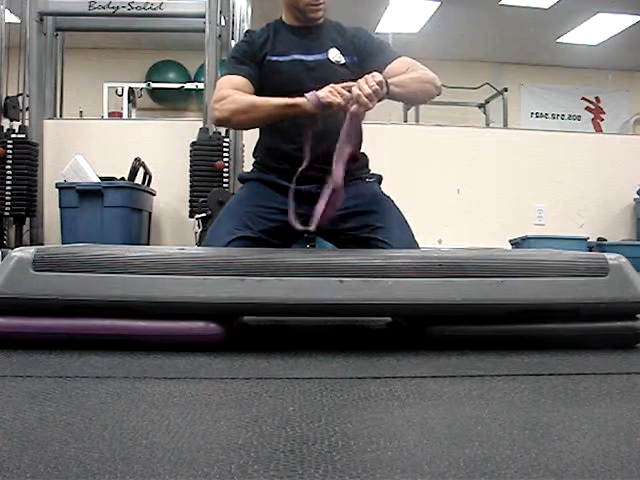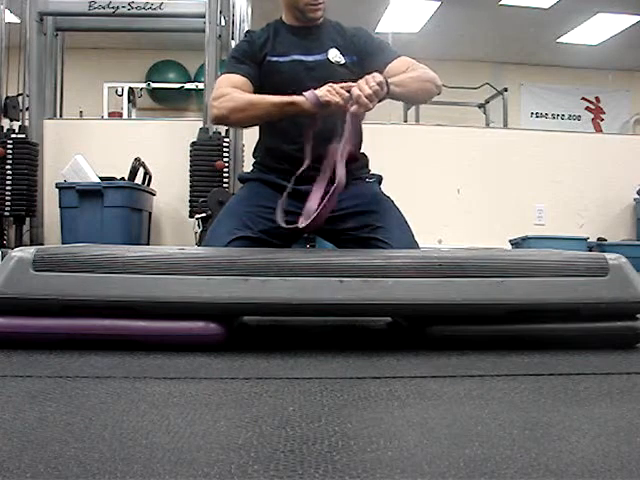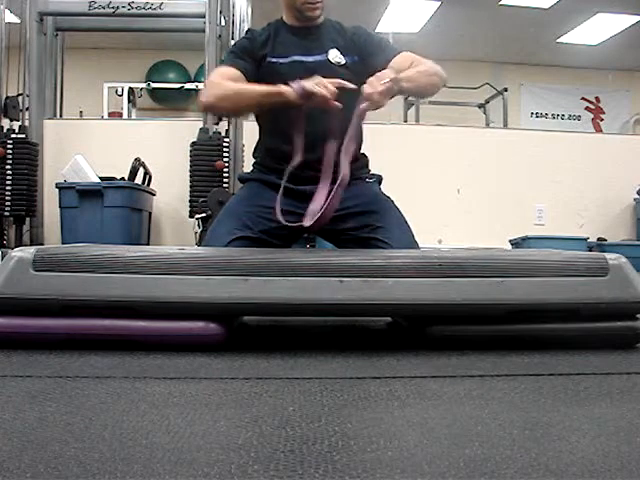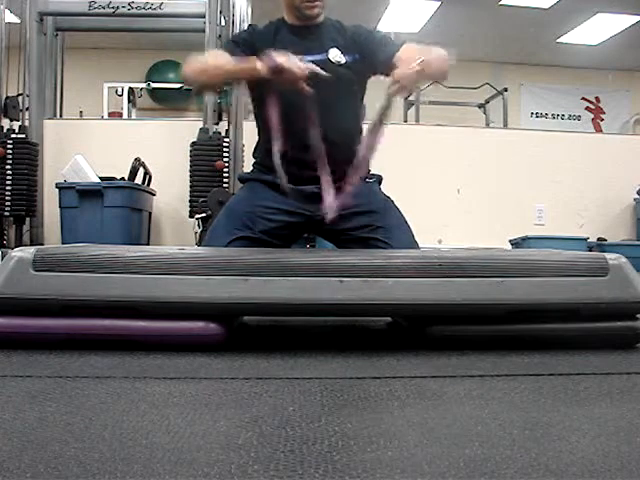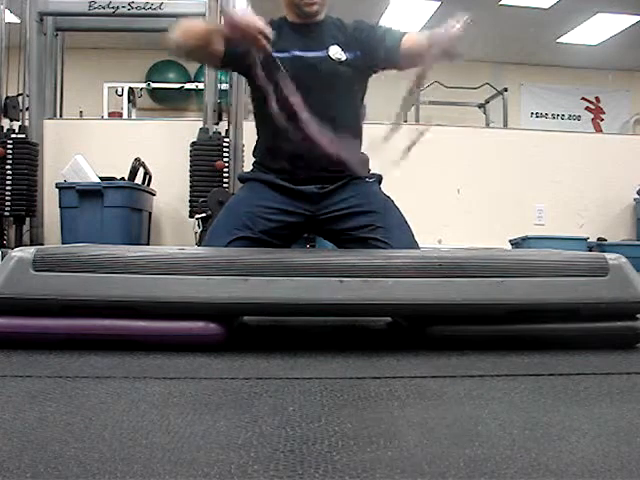
dt=0.1s
person 1, frame 1
left shoulder: (355, 40)
right shoulder: (256, 44)
left elbow: (429, 83)
right elbow: (223, 109)
left wrist: (384, 85)
right wrist: (306, 103)
left hip: (348, 182)
right hip: (274, 185)
person 1, frame 2
left shoulder: (356, 41)
right shoulder: (257, 45)
left elbow: (429, 81)
right elbow: (221, 107)
left wrist: (383, 84)
right wrist: (304, 102)
left hip: (348, 183)
right hip: (274, 184)
person 1, frame 3
left shoulder: (356, 40)
right shoulder: (257, 43)
left elbow: (433, 75)
right elbow: (212, 97)
left wrist: (395, 81)
right wrist: (290, 92)
left hip: (348, 183)
right hip: (274, 184)
person 1, frame 4
left shoulder: (358, 40)
right shoulder: (257, 39)
left elbow: (436, 59)
right elbow: (194, 72)
left wrist: (422, 64)
right wrist: (259, 67)
right hip: (272, 186)
person 1, frame 5
left shoulder: (359, 36)
right shoulder: (253, 36)
left elbow: (426, 48)
right elbow: (180, 40)
left wrist: (443, 38)
right wrist: (224, 27)
left hip: (347, 185)
right hip: (272, 185)
